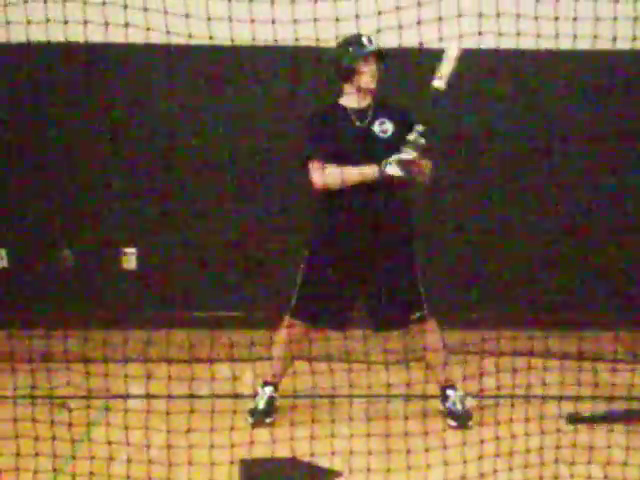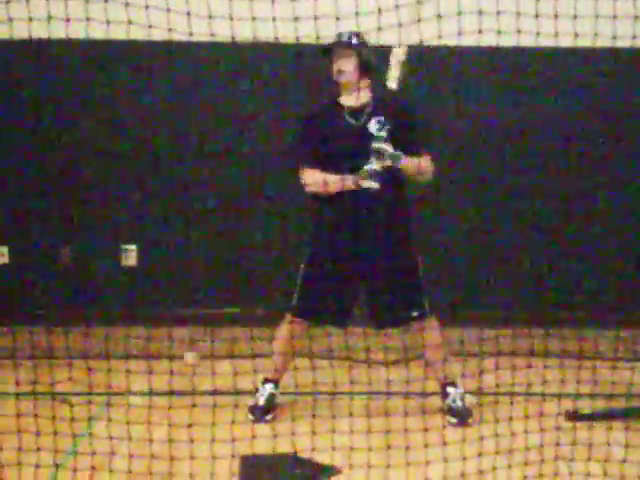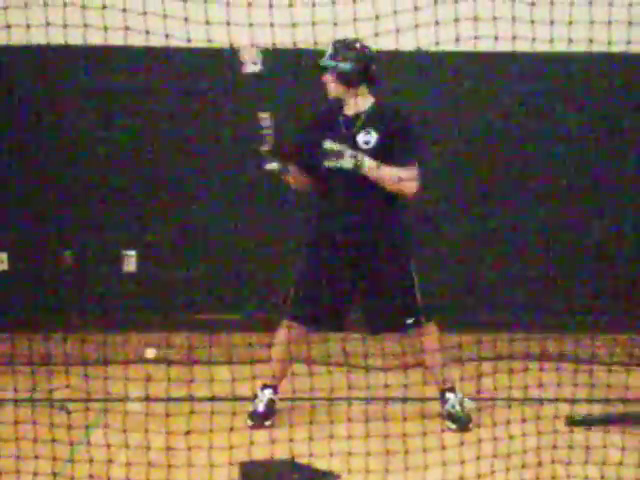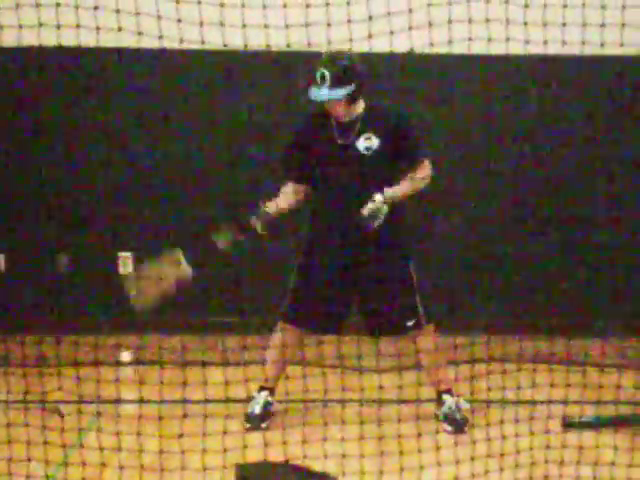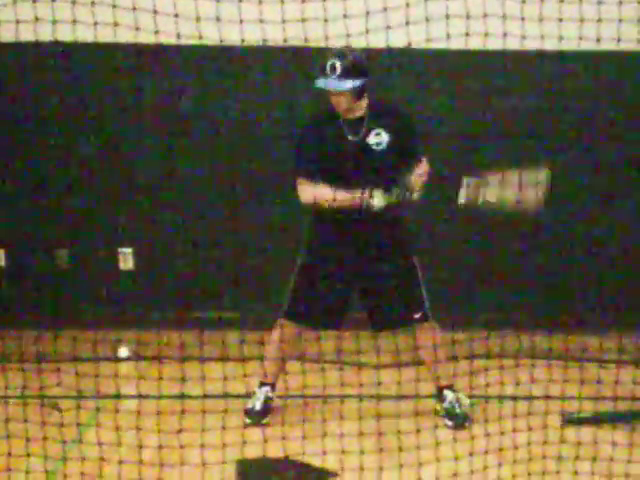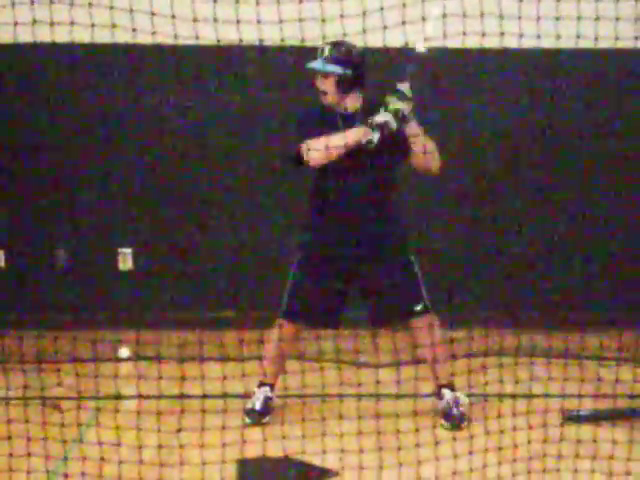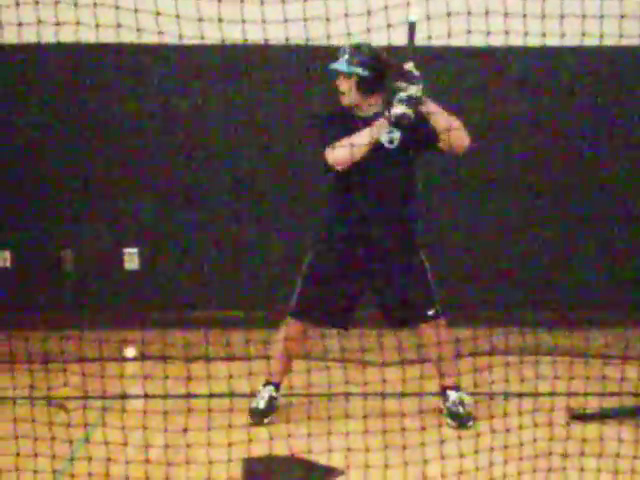
dt=0.4s
person 1, frame 1
left shoulder: (395, 115)
right shoulder: (323, 119)
right elbow: (320, 176)
right wrist: (380, 167)
left hip: (390, 238)
right hip: (335, 240)
left knee: (419, 316)
right knee: (299, 318)
left ankle: (450, 392)
right ankle: (269, 390)
person 1, frame 2
left shoulder: (394, 112)
right shoulder: (318, 119)
left elbow: (426, 171)
right elbow: (309, 180)
left wrist: (395, 157)
right wrist: (355, 179)
left hip: (388, 236)
right hip: (334, 236)
left knee: (420, 313)
right knee: (299, 315)
left ankle: (449, 389)
right ankle: (270, 387)
person 1, frame 3
left shoulder: (393, 121)
right shoulder: (322, 123)
left elbow: (410, 184)
right elbow: (307, 180)
left wrist: (359, 162)
right wrist: (283, 168)
left hip: (383, 243)
right hip: (330, 241)
left knee: (417, 321)
right knee: (296, 319)
left ankle: (449, 395)
right ankle: (269, 393)
person 1, frame 4
left shoulder: (389, 123)
right shoulder: (311, 130)
left elbow: (423, 171)
right elbow: (299, 184)
left wrist: (387, 197)
right wrist: (273, 207)
left hip: (382, 245)
right hip: (327, 245)
left knee: (415, 322)
right knee: (292, 321)
left ankle: (446, 397)
right ankle: (264, 395)
person 1, frame 5
left shoulder: (393, 119)
right shoulder: (317, 128)
left elbow: (419, 168)
right elbow: (307, 191)
left wrist: (410, 184)
right wrist: (361, 197)
left hip: (386, 241)
right hip: (330, 243)
left knee: (420, 317)
right knee: (293, 319)
left ankle: (447, 392)
right ankle: (265, 390)
person 1, frame 6
left shoulder: (386, 114)
right shoulder: (314, 118)
left elbow: (431, 164)
right elbow: (314, 154)
left wrist: (408, 120)
right wrist: (369, 127)
left hip: (381, 238)
right hip: (326, 240)
left knee: (420, 314)
right knee: (290, 319)
left ankle: (446, 391)
right ankle: (265, 390)
person 1, frame 7
left shoulder: (409, 118)
right shoulder: (334, 120)
left elbow: (460, 142)
right elbow: (337, 158)
left wrist: (422, 102)
right wrist: (384, 122)
left hip: (394, 241)
right hip: (341, 241)
left knee: (430, 317)
right knee: (298, 317)
left ankle: (452, 392)
right ankle: (271, 389)
